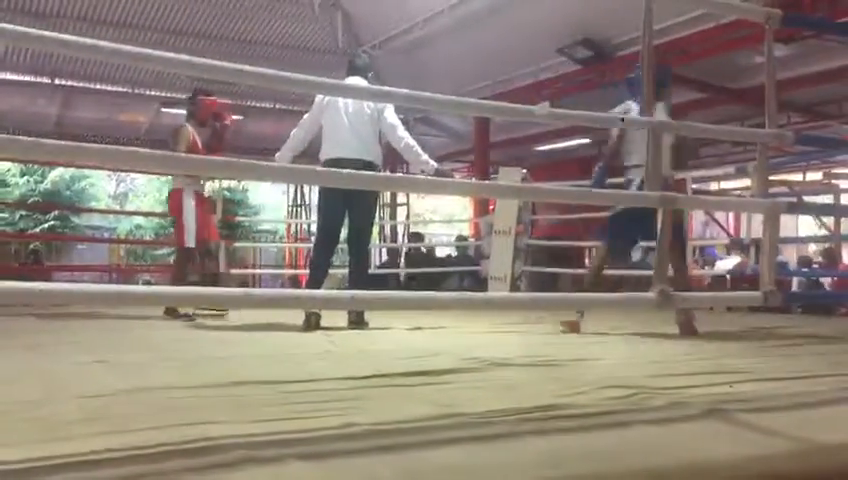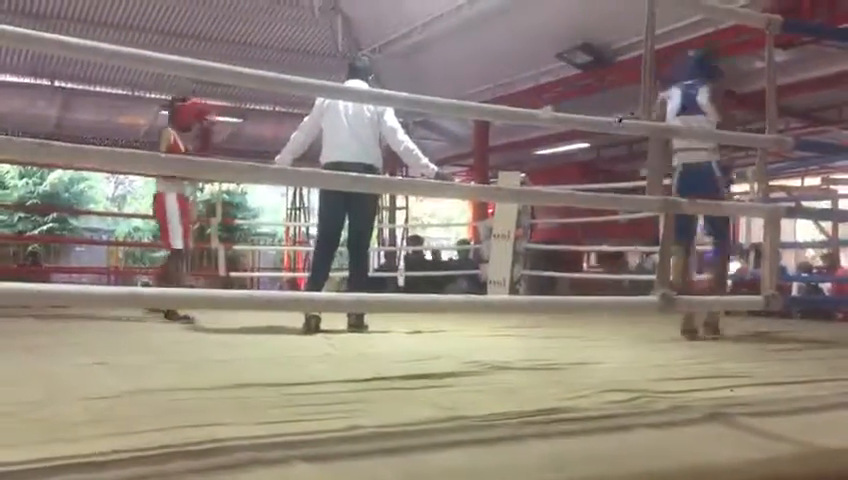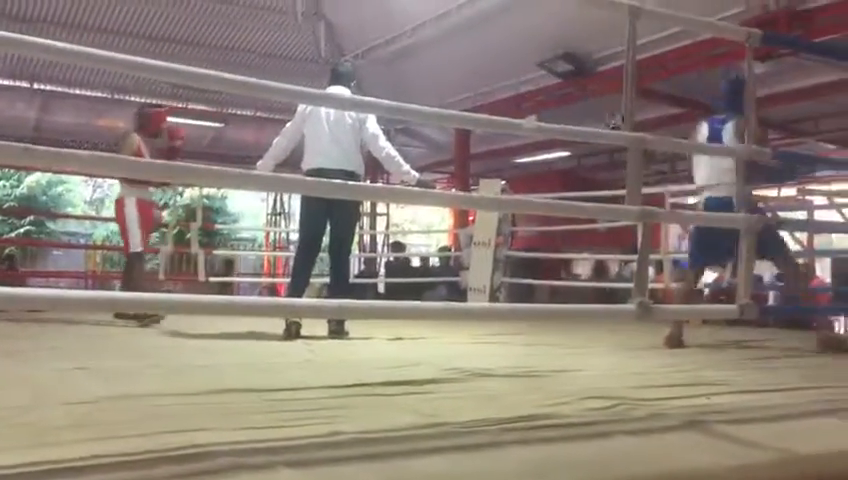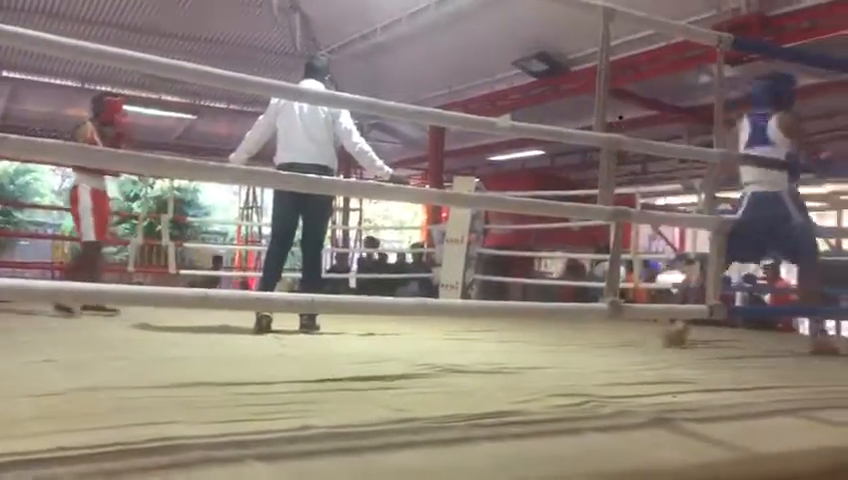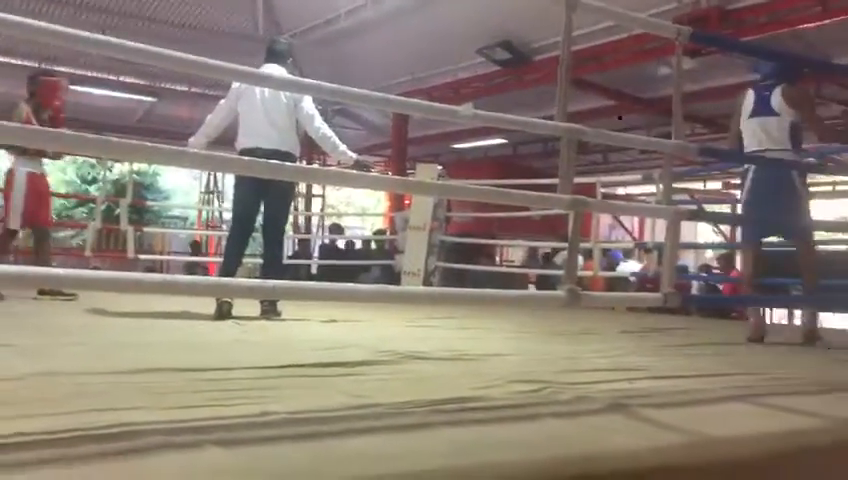
dt=0.2s
person 1, frame 1
left shoulder: (624, 111)
right shoulder: (668, 112)
left elbow: (613, 148)
right elbow: (679, 158)
left wrist: (600, 171)
left hip: (635, 186)
right hip: (664, 186)
left knee: (608, 251)
right knee: (678, 253)
right ankle: (685, 319)
person 1, frame 2
left shoulder: (669, 96)
right shoulder: (714, 93)
left hip: (681, 172)
right hip: (710, 171)
left knee: (682, 247)
right knee: (722, 243)
left ankle: (687, 318)
right ankle: (712, 315)
person 1, frame 3
left shoulder: (700, 129)
right shoulder: (744, 128)
left hip: (707, 206)
right hip: (737, 204)
left knee: (693, 272)
right knee: (785, 262)
left ankle: (675, 332)
person 1, frame 4
left shoulder: (743, 123)
right shoulder: (788, 122)
left hip: (752, 202)
right hip: (783, 201)
right knee: (808, 266)
right ankle: (818, 336)
person 1, frame 5
left shoulder: (747, 96)
right shoulder: (792, 93)
left elbow: (733, 142)
right elbow: (823, 133)
left hip: (755, 176)
right hip: (785, 176)
left knee: (751, 249)
right knee: (804, 247)
left ankle: (754, 322)
right ankle: (810, 322)
person 2, frame 1
left shoulder: (327, 95)
right shoulder: (378, 98)
left elbow: (302, 132)
right elbow: (399, 137)
left wrist: (279, 161)
right wrist: (430, 166)
left hip: (333, 169)
right hip: (365, 171)
left knee: (325, 239)
right knee: (359, 241)
left ankle: (312, 307)
right ankle: (356, 310)
person 2, frame 2
left shoulder: (327, 98)
right shoulder: (377, 101)
left elbow: (302, 135)
right elbow: (399, 140)
left wrist: (279, 163)
right wrist: (430, 170)
left hip: (333, 173)
right hip: (365, 174)
left knee: (325, 242)
right knee: (359, 244)
left ankle: (311, 310)
right ankle: (355, 313)
person 2, frame 3
left shoulder: (309, 104)
right shoulder: (360, 108)
left elbow: (284, 140)
right elbow: (381, 147)
left wrist: (260, 169)
right wrist: (411, 177)
left hip: (315, 179)
right hip: (347, 181)
left knee: (306, 248)
right knee: (340, 251)
left ankle: (292, 315)
right ankle: (336, 319)
person 2, frame 4
left shoulder: (283, 98)
left elbow: (257, 134)
right elbow: (354, 141)
left wrist: (233, 162)
right wrist: (384, 172)
left hip: (288, 173)
right hip: (319, 176)
left knee: (279, 242)
right knee: (312, 245)
left ankle: (263, 309)
right ankle: (308, 314)
person 2, frame 5
left shoulder: (245, 82)
left elbow: (218, 118)
right elbow: (317, 126)
left wrist: (193, 145)
right wrist: (348, 157)
left hip: (250, 158)
right hip: (281, 161)
left knee: (240, 227)
right knee: (274, 231)
left ankle: (224, 295)
right ankle: (268, 300)
person 3, frame 1
left shoulder: (197, 134)
right shoulder: (184, 131)
left elbow: (213, 152)
left wrist: (221, 131)
left hip: (197, 195)
right hip: (184, 195)
left knee: (208, 248)
right knee: (188, 249)
right ankle: (173, 305)
person 3, frame 2
left shoulder: (183, 138)
right shoulder: (167, 135)
left elbow: (201, 150)
left wrist: (206, 127)
left hip: (180, 198)
right hip: (168, 197)
left knee: (179, 251)
right knee: (178, 251)
right ankle: (172, 307)
person 3, frame 3
left shoulder: (150, 145)
right shoulder: (131, 140)
left wrist: (173, 150)
left hip: (145, 203)
right hip: (130, 202)
left knee: (135, 255)
right knee: (137, 253)
person 3, frame 4
left shoulder: (105, 134)
right shoulder: (86, 129)
left wrist: (118, 137)
left hip: (99, 192)
right hip: (85, 191)
left knee: (96, 247)
right knee: (89, 245)
person 3, frame 5
left shoulder: (42, 114)
right shoulder: (23, 110)
left wrist: (56, 120)
right wrist: (45, 151)
left hip: (37, 176)
right hip: (24, 177)
left knee: (43, 232)
left ankle: (46, 285)
